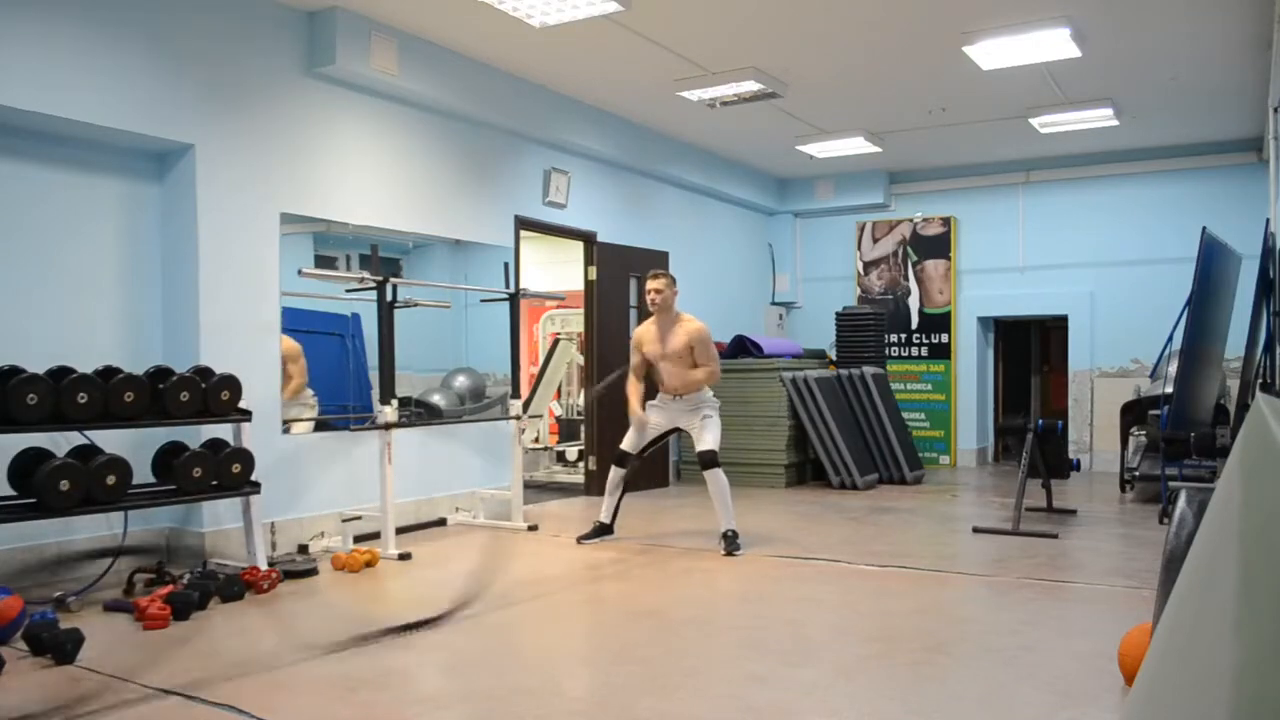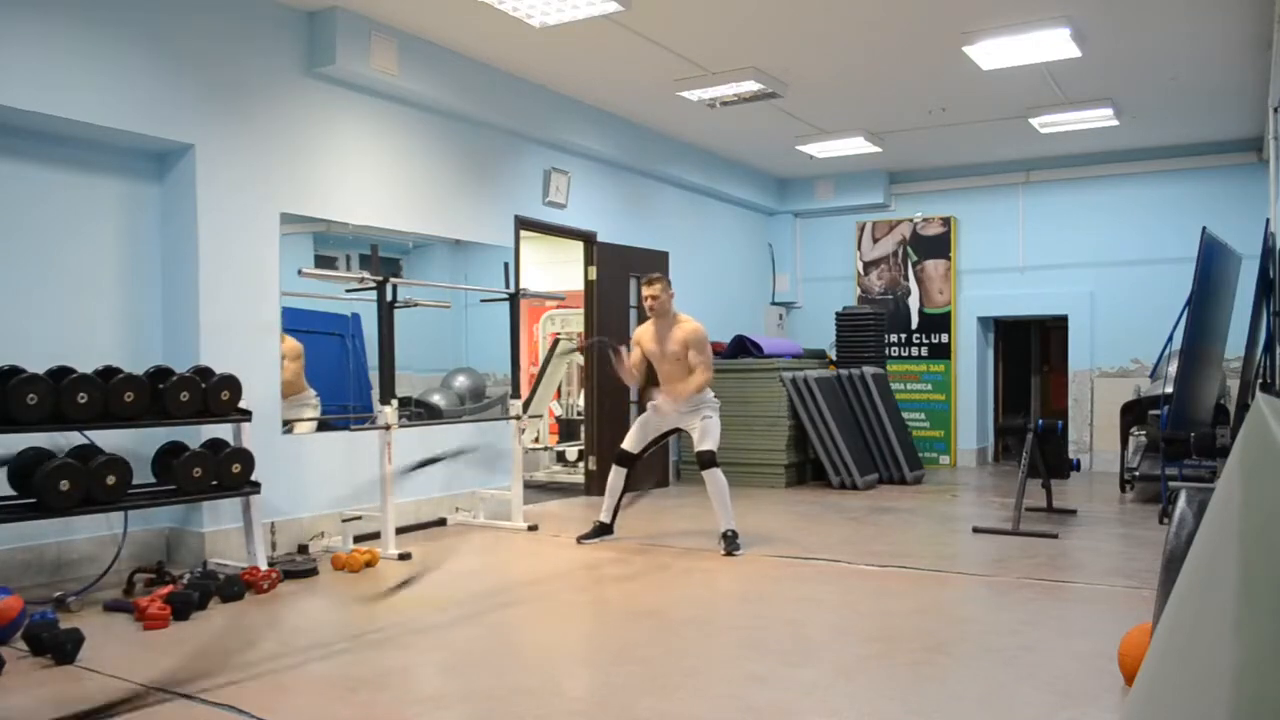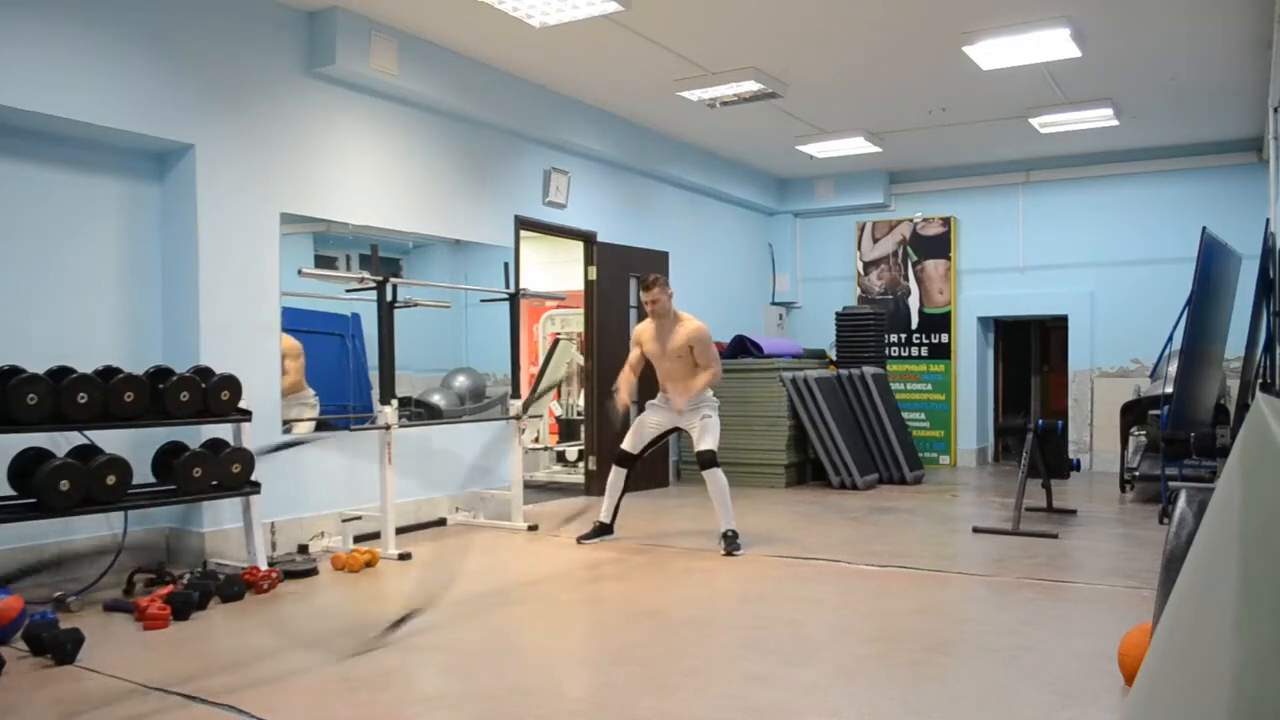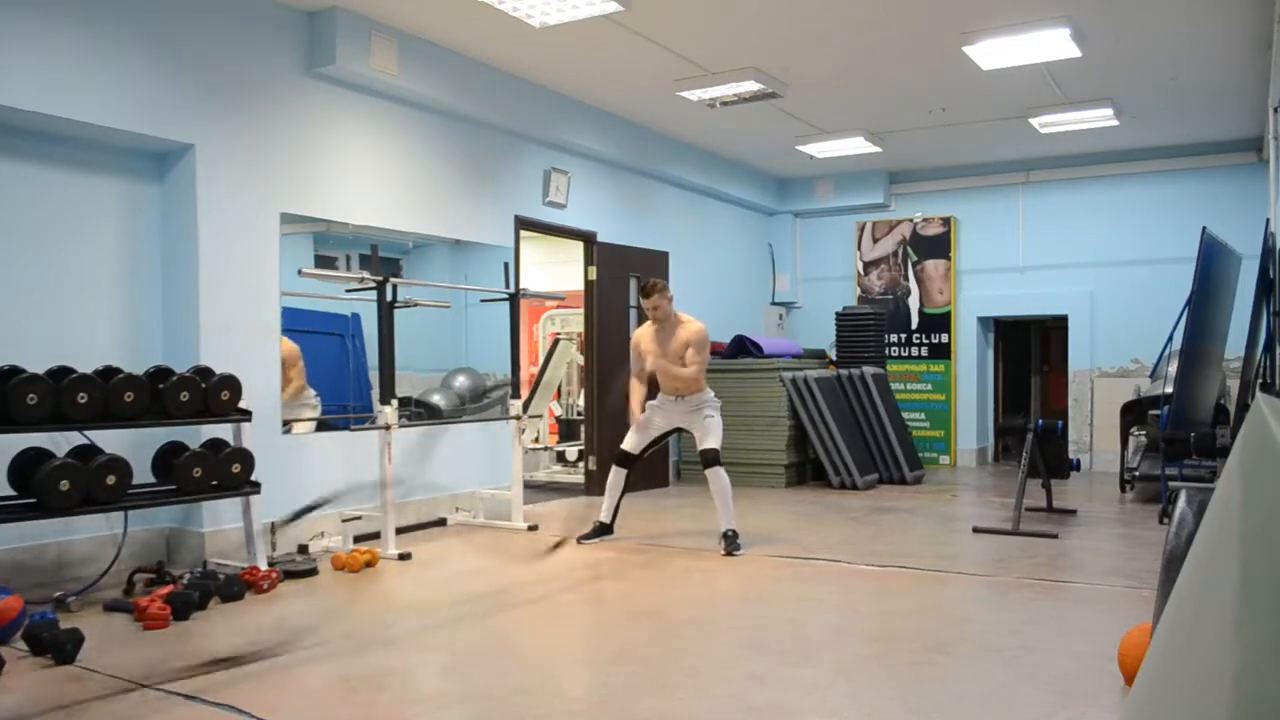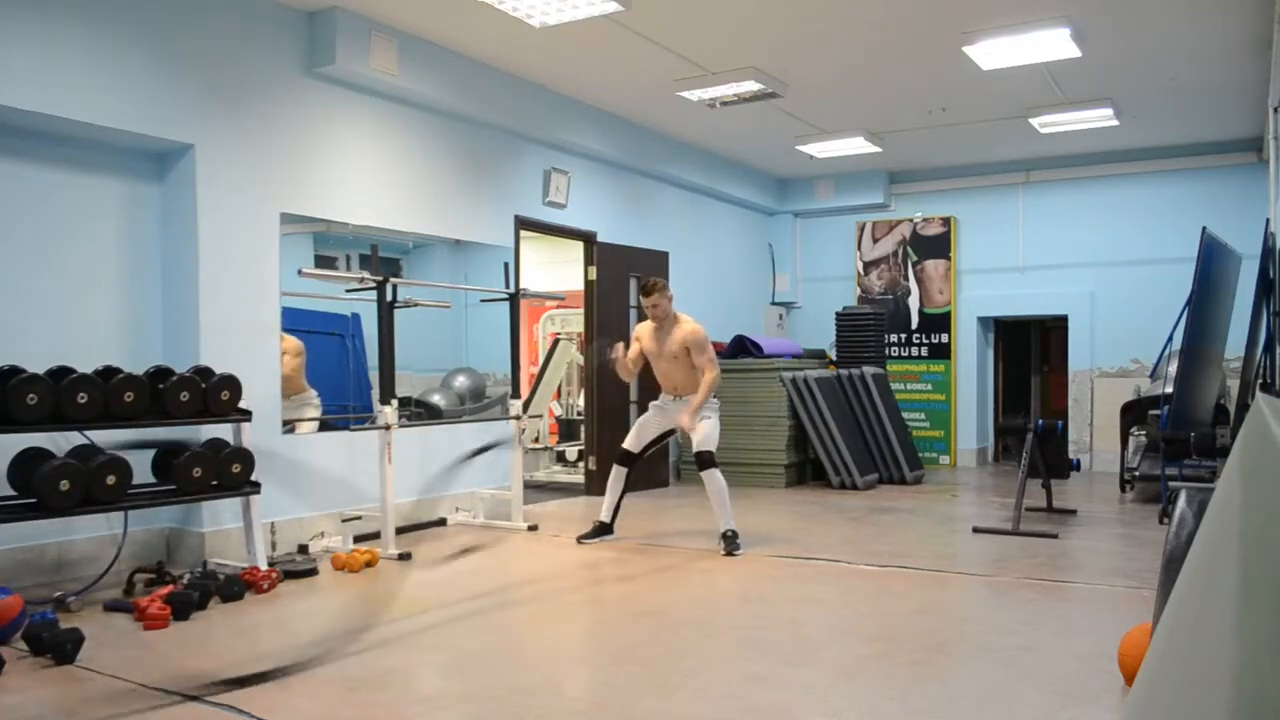
dt=0.2s
person 1, frame 1
left shoulder: (694, 330)
right shoulder: (641, 333)
left elbow: (713, 371)
right elbow: (636, 377)
left wrist: (677, 375)
right wrist: (635, 407)
left hip: (697, 404)
right hip: (662, 405)
left knee: (708, 461)
right knee: (621, 458)
left ankle: (729, 532)
right ankle: (605, 523)
person 1, frame 2
left shoulder: (691, 330)
right shoulder: (641, 334)
left elbow: (705, 375)
right elbow: (633, 379)
left wrist: (675, 397)
right wrist: (623, 366)
left hip: (698, 405)
right hip: (663, 405)
left knee: (707, 462)
right knee: (622, 457)
left ankle: (729, 532)
right ankle: (605, 523)
person 1, frame 3
left shoulder: (694, 329)
right shoulder: (641, 331)
left elbow: (714, 370)
right elbow: (630, 370)
left wrist: (685, 395)
right wrist: (623, 391)
left hip: (698, 405)
right hip: (662, 404)
left knee: (707, 461)
right knee: (621, 458)
left ankle: (729, 532)
right ankle: (605, 523)
person 1, frame 4
left shoulder: (694, 331)
right shoulder: (641, 335)
left elbow: (696, 374)
right elbow: (638, 378)
left wrist: (661, 366)
right wrist: (636, 410)
left hip: (700, 405)
right hip: (664, 405)
left knee: (710, 460)
right knee: (622, 458)
left ankle: (729, 532)
right ankle: (605, 523)
person 1, frame 5
left shoulder: (691, 331)
right shoulder: (641, 331)
left elbow: (712, 373)
right elbow: (628, 374)
left wrist: (691, 413)
right wrist: (619, 361)
left hip: (699, 407)
right hip: (664, 405)
left knee: (705, 462)
right knee: (623, 457)
left ankle: (728, 532)
right ankle: (605, 523)
